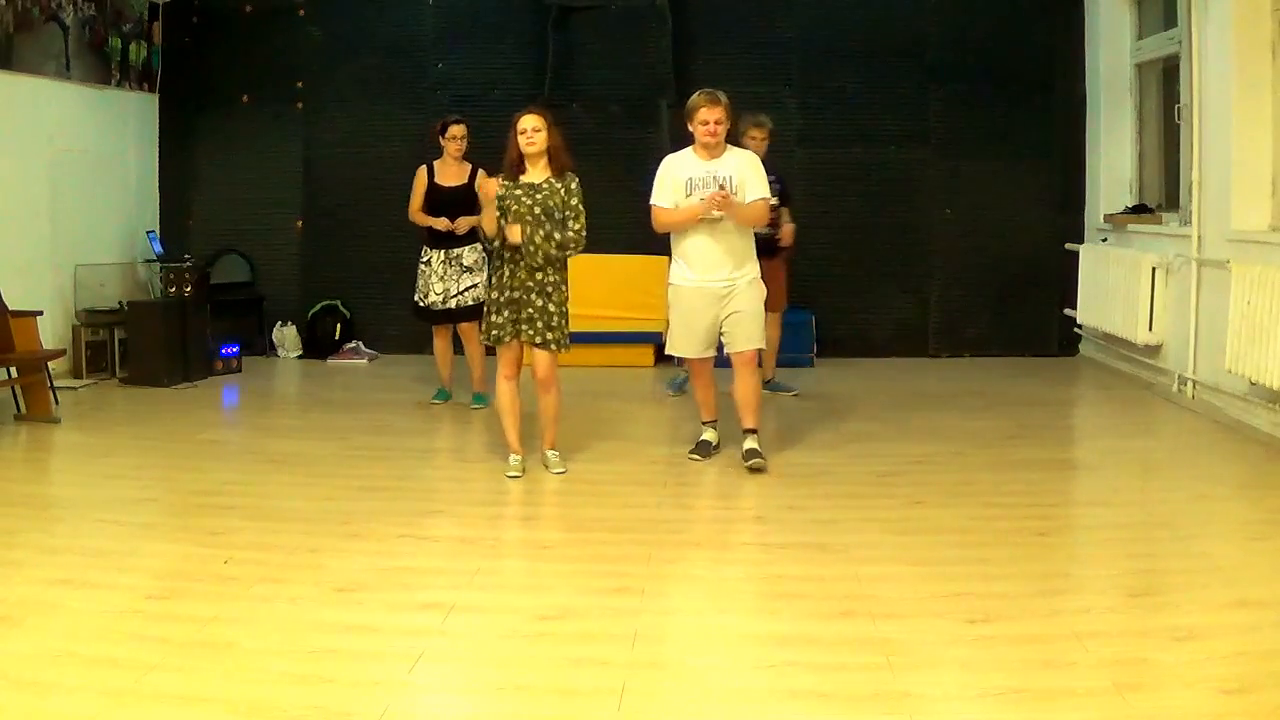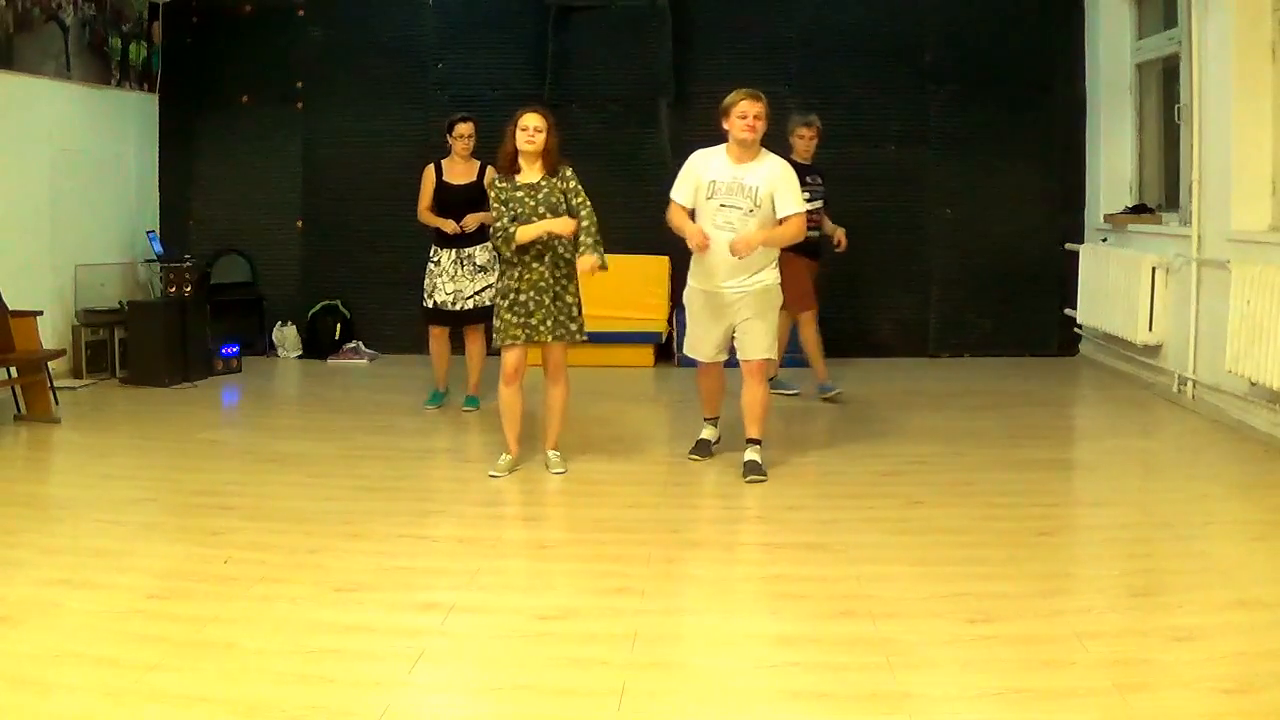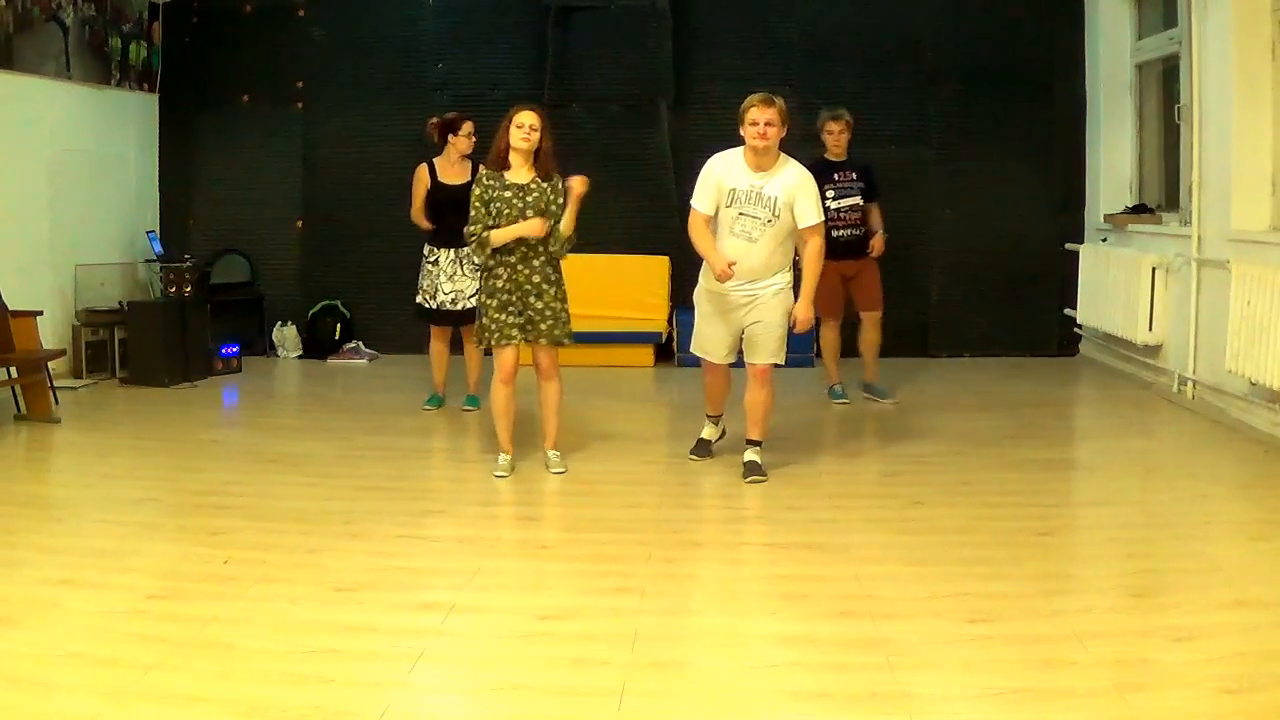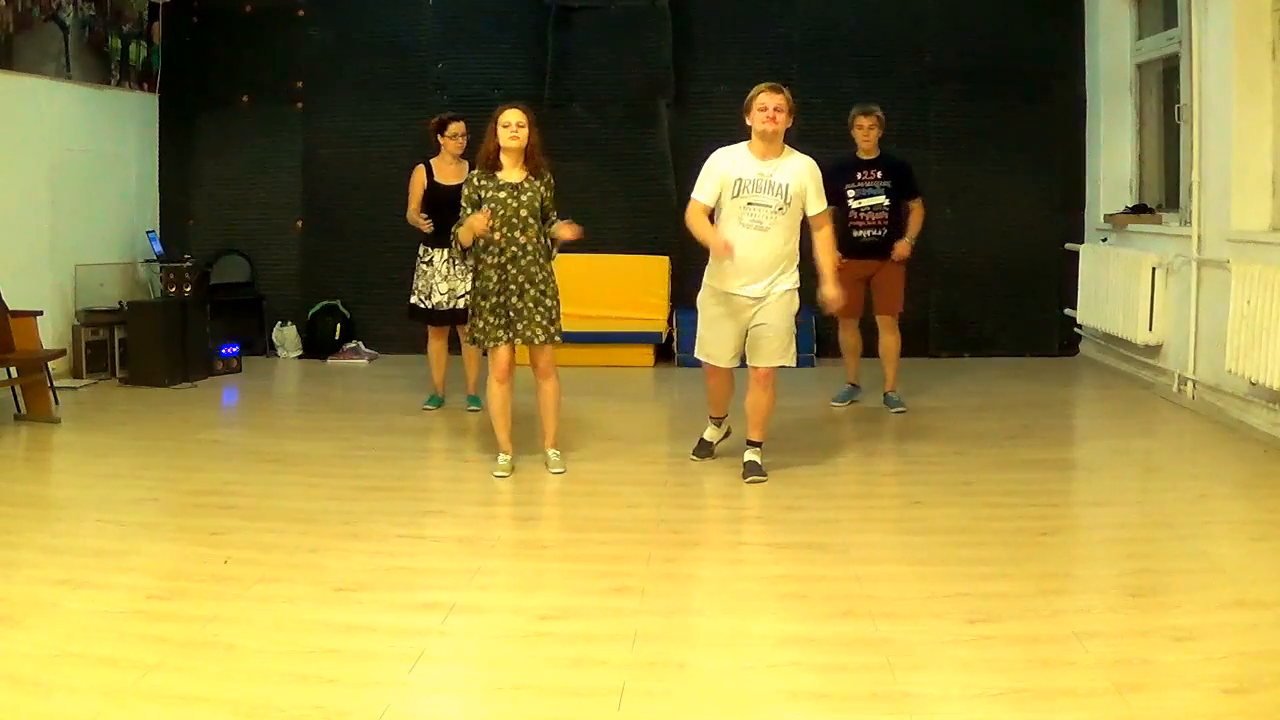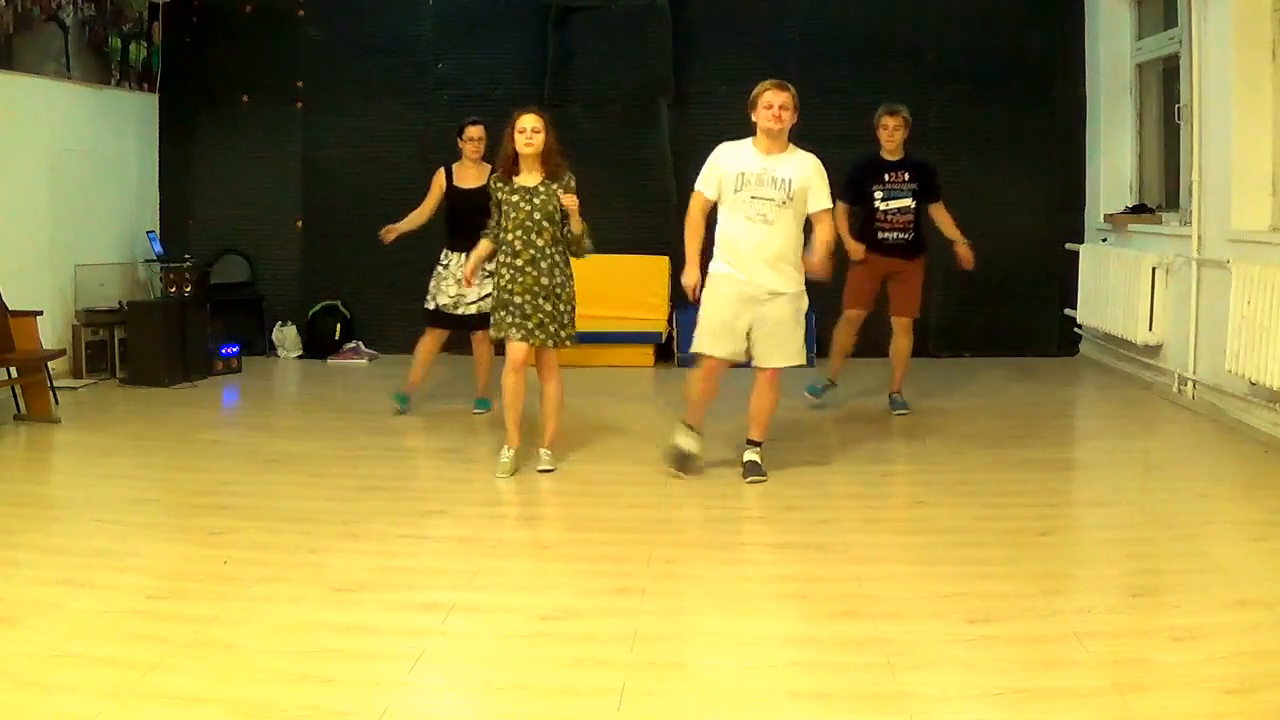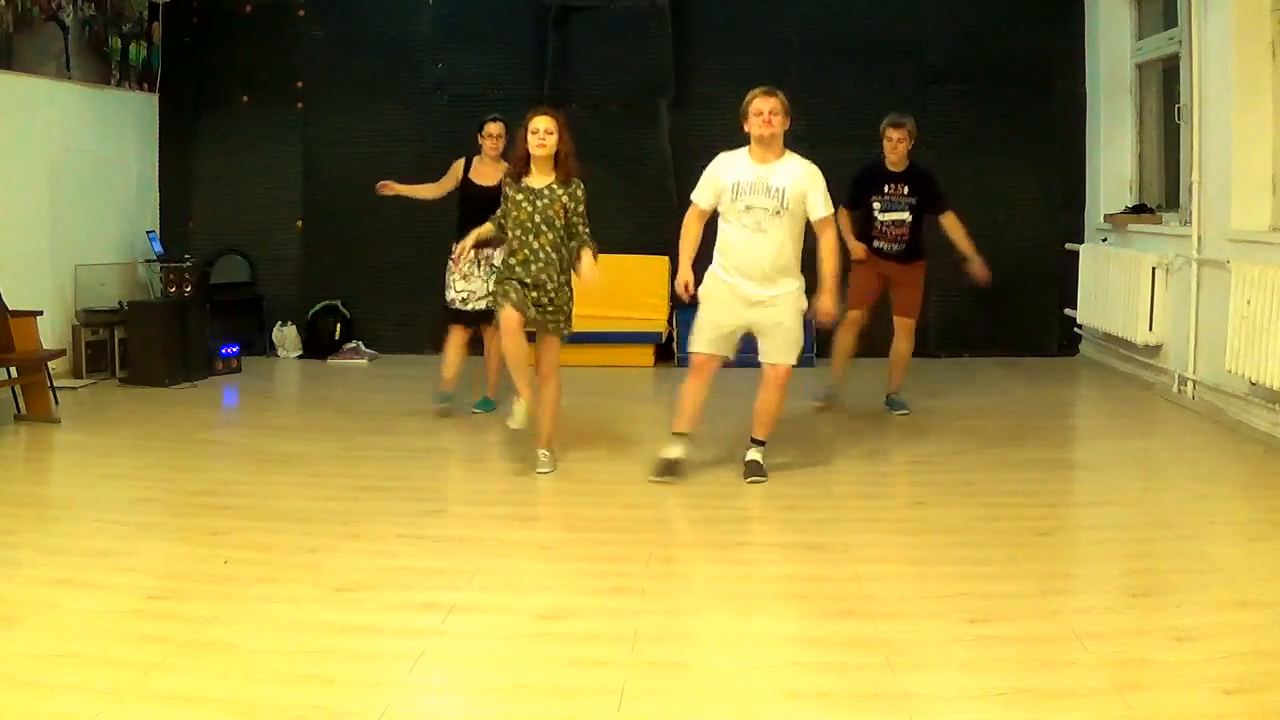
dt=0.5s
person 1, frame 1
left shoulder: (747, 161)
right shoulder: (673, 164)
left elbow: (762, 216)
right elbow: (660, 222)
left wrist: (732, 208)
right wrist: (700, 209)
left hip: (741, 281)
right hip: (690, 283)
left knee: (746, 358)
right knee: (699, 362)
left ankle: (750, 438)
right ankle: (709, 430)
person 1, frame 2
left shoulder: (779, 170)
right shoulder: (700, 161)
left elbow: (797, 227)
right elbow: (675, 211)
left wrist: (759, 238)
right wrist: (690, 230)
left hip: (758, 286)
right hip: (706, 285)
left knee: (756, 366)
right knee: (707, 362)
left ankle: (753, 450)
right ankle: (710, 427)
person 1, frame 3
left shoulder: (798, 178)
right shoulder: (718, 166)
left elbow: (813, 241)
right elbow: (697, 222)
left wrist: (805, 299)
right wrist: (714, 260)
left hip: (770, 291)
right hip: (718, 287)
left knee: (761, 370)
right knee: (713, 363)
left ankle: (753, 451)
right ankle: (713, 425)
person 1, frame 4
left shoulder: (804, 168)
right shoulder: (722, 160)
left elbow: (820, 226)
right elbow: (695, 213)
left wrist: (829, 277)
right wrist: (712, 237)
left hip: (776, 292)
right hip: (721, 289)
left knee: (763, 373)
right knee: (716, 366)
left ankle: (753, 451)
right ankle: (716, 425)
person 1, frame 5
left shoulder: (808, 165)
right shoulder: (726, 154)
left elbow: (824, 222)
right elbow: (697, 207)
left wrist: (820, 253)
right wrist: (691, 263)
left hip: (782, 289)
right hip: (726, 281)
left knee: (769, 373)
right knee: (711, 363)
left ankle: (753, 450)
right ankle: (689, 433)
person 1, frame 6
left shoulder: (805, 173)
right shoulder: (723, 165)
left elbow: (827, 232)
right elbow: (694, 215)
left wrist: (828, 289)
right wrist: (684, 267)
left hip: (780, 291)
right hip: (726, 284)
left knee: (777, 372)
right knee: (702, 362)
left ankle: (755, 451)
right ankle: (677, 446)
person 2, frame 1
left shoulder: (567, 182)
right shoulder: (506, 182)
left elbow: (576, 238)
right elbow: (492, 233)
left wrist: (527, 237)
right wrist: (488, 204)
left hip: (547, 285)
right hip: (508, 284)
left knee: (544, 372)
right knee: (507, 369)
left ankle: (550, 447)
right ankle: (514, 451)
person 2, frame 2
left shoulder: (563, 176)
right shoulder: (500, 183)
left elbow: (585, 212)
right elbow: (501, 236)
left wrist: (589, 248)
right wrist: (546, 226)
left hip: (558, 282)
right hip: (516, 283)
left knee: (555, 368)
right knee: (510, 369)
left ankle: (552, 448)
right ankle: (510, 450)
person 2, frame 3
left shoulder: (551, 181)
right shoulder: (488, 179)
left elbow: (559, 240)
right elbow: (476, 237)
left wrist: (573, 202)
right wrist: (520, 229)
left hip: (544, 283)
right hip: (502, 283)
left knee: (548, 366)
right knee: (505, 369)
left ankle: (551, 447)
right ankle: (505, 451)
person 2, frame 4
left shoulder: (541, 178)
right shoulder: (479, 179)
right elbow: (463, 241)
left wrist: (561, 231)
right wrist: (471, 228)
left hip: (536, 281)
right hip: (493, 283)
left knee: (544, 364)
right knee: (500, 367)
left ankle: (551, 446)
right ankle: (504, 450)
person 2, frame 5
left shoulder: (562, 181)
right shoulder: (501, 182)
left elbow: (575, 242)
left wrist: (575, 215)
right wrist: (475, 260)
left hip: (552, 283)
right hip: (512, 283)
left knee: (548, 365)
right knee: (516, 359)
left ankle: (546, 446)
right ankle: (511, 444)
person 2, frame 6
left shoulder: (571, 187)
right shoulder: (511, 181)
left elbow: (579, 237)
left wrist: (587, 264)
right wrist: (474, 236)
left hip: (554, 282)
right hip: (514, 275)
left knee: (547, 365)
right knee: (509, 321)
left ankle: (544, 446)
right ankle: (523, 395)
person 3, frame 1
left shoulder: (774, 173)
left elbow: (783, 211)
left wrist: (788, 226)
left hip: (772, 254)
left knee: (774, 314)
left ankle: (769, 378)
right ankle: (684, 372)
person 3, frame 2
left shoulder: (818, 174)
left wrist: (836, 230)
left hip: (811, 254)
right hip: (790, 253)
left knee: (788, 314)
right knee: (808, 315)
left ankle: (771, 375)
right ankle: (823, 381)
person 3, frame 3
left shoulder: (863, 170)
right shoulder: (812, 172)
left wrist: (878, 233)
left hip: (862, 256)
right hip: (827, 258)
left knee: (872, 316)
right knee: (830, 320)
left ankle: (871, 381)
right ankle: (834, 382)
person 3, frame 4
left shoulder: (897, 167)
right shoulder: (839, 171)
left elbow: (916, 207)
left wrist: (908, 239)
left hip: (888, 257)
right hip: (850, 257)
left knee: (888, 321)
right knee: (847, 320)
left ankle: (890, 390)
right ankle: (852, 383)
person 3, frame 5
left shoulder: (922, 170)
right shoulder: (862, 169)
left elbow: (937, 209)
right elbow: (841, 209)
left wrist: (960, 241)
right wrist: (849, 241)
left hip: (909, 259)
right hip: (868, 255)
left knee: (903, 325)
right knee: (852, 316)
left ankle: (895, 391)
right ankle: (830, 377)
person 3, frame 6
left shoulder: (923, 180)
right shoulder: (867, 176)
left elbow: (948, 219)
right elbow: (844, 212)
left wrist: (972, 255)
right wrist: (851, 241)
left hip: (909, 263)
right hip: (870, 259)
left knee: (904, 326)
right knee: (852, 318)
left ankle: (893, 392)
right ankle: (834, 385)
person 4, frame 1
left shoulder: (477, 174)
right shoulder: (425, 172)
right elbow: (413, 212)
left wrist: (472, 220)
right wrist: (433, 221)
left hip: (468, 255)
right hip: (435, 255)
left knee: (467, 325)
right knee: (440, 326)
left ankle: (478, 389)
right ankle: (445, 386)
person 4, frame 2
left shoulder: (487, 172)
right shoulder: (433, 170)
right elbow: (422, 211)
left wrist: (482, 217)
right wrist: (442, 222)
left hip: (478, 255)
right hip: (443, 255)
left knee: (475, 327)
right knee: (437, 327)
left ankle: (472, 392)
right ankle: (440, 387)
person 4, frame 3
left shoulder: (478, 170)
right shoulder: (425, 171)
right elbow: (416, 211)
right wrist: (424, 222)
left hip: (471, 255)
right hip: (438, 255)
left knee: (471, 326)
right knee: (439, 327)
left ankle: (472, 392)
right ankle: (438, 391)
person 4, frame 4
left shoulder: (474, 172)
right shoulder: (423, 171)
right elbow: (411, 214)
right wrist: (419, 221)
left hip: (467, 255)
right hip: (433, 256)
left knee: (468, 326)
right knee: (436, 328)
left ankle: (472, 392)
right ankle: (438, 391)
person 4, frame 5
right shoulder: (444, 174)
right elbow: (424, 211)
right wrist: (399, 227)
right hip: (452, 258)
left knee: (480, 332)
right knee: (436, 329)
left ankle: (482, 394)
right ankle: (409, 389)
person 4, frame 6
right shoulder: (463, 165)
right elbow: (436, 190)
right wrist: (398, 189)
left hip: (496, 255)
left knee: (492, 327)
right knee: (458, 324)
left ankle: (491, 394)
right ankle: (447, 389)
